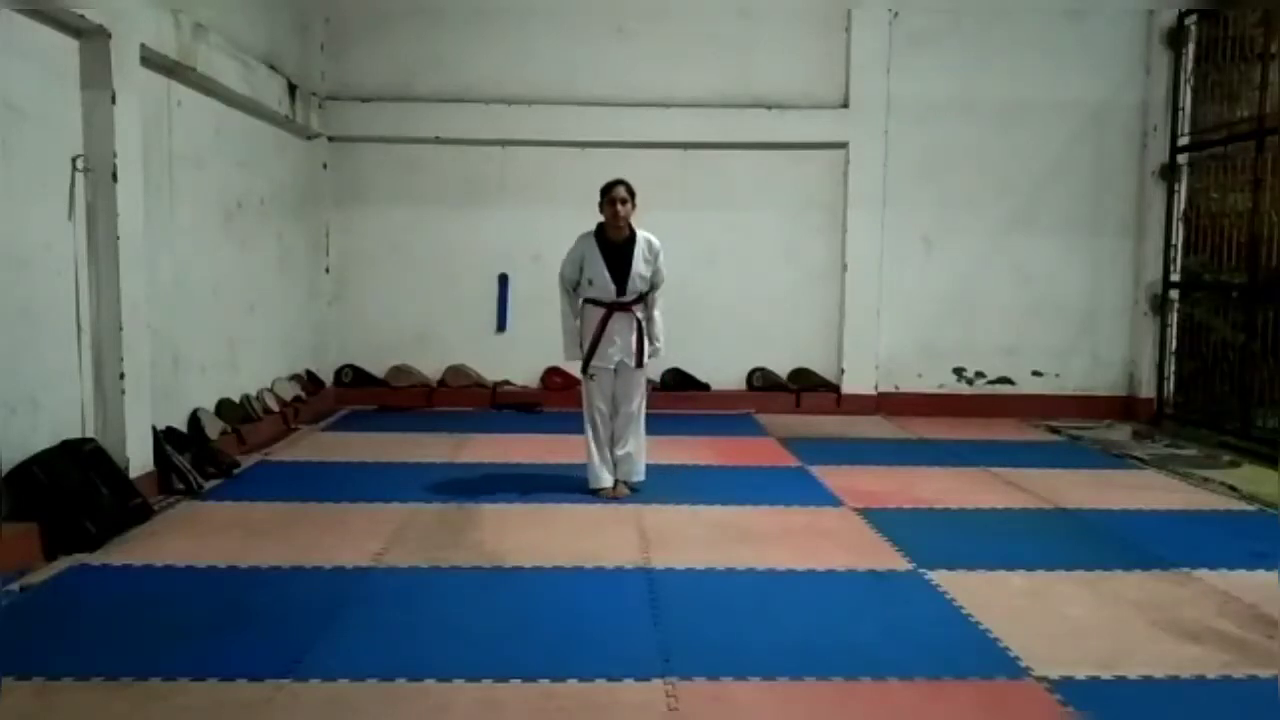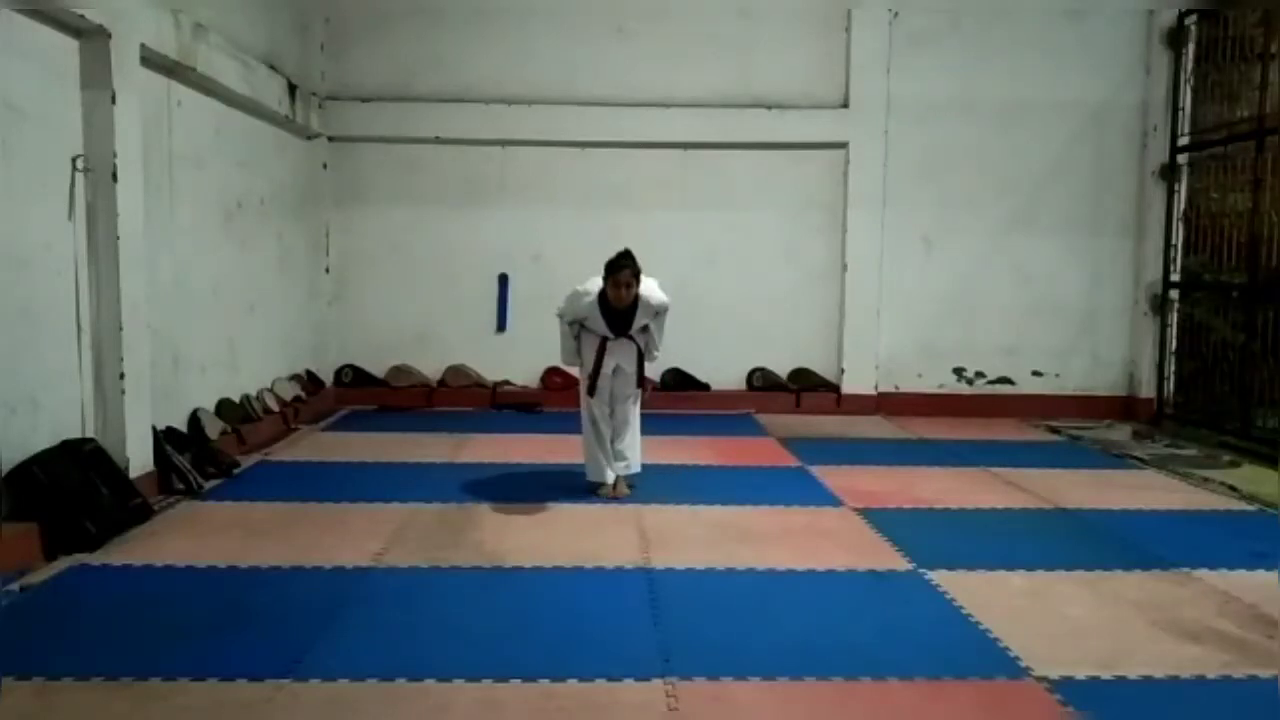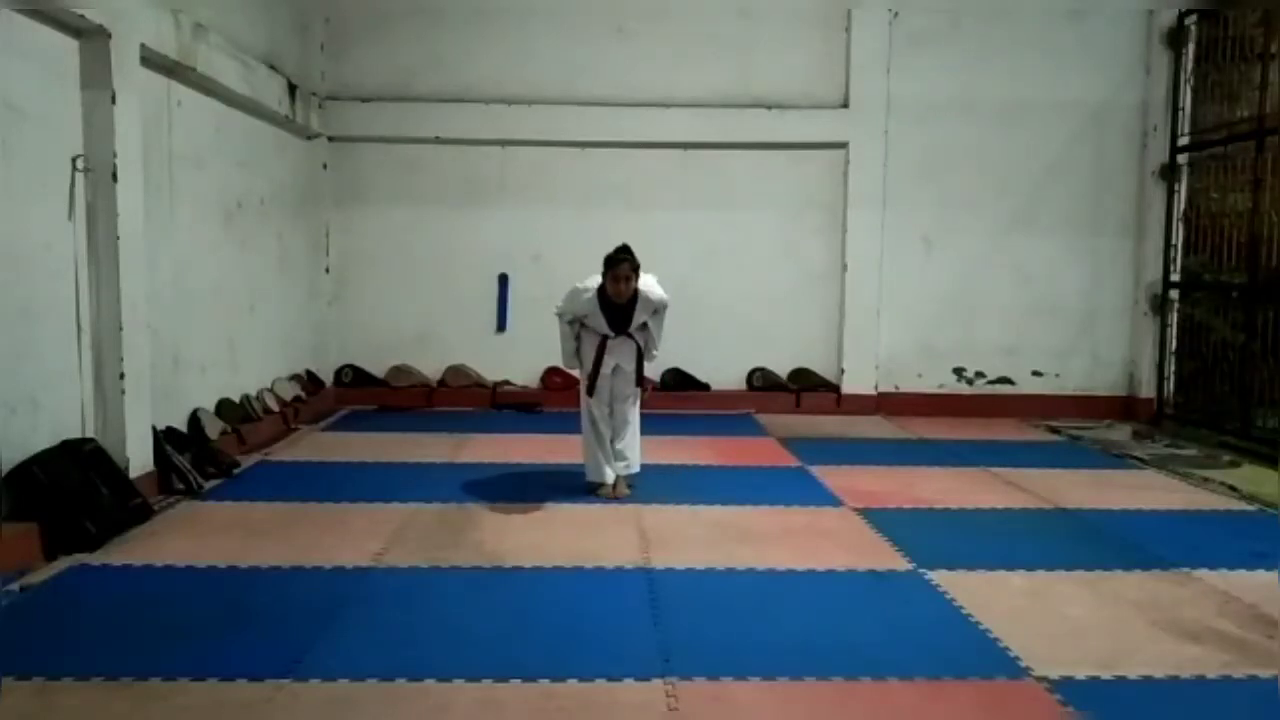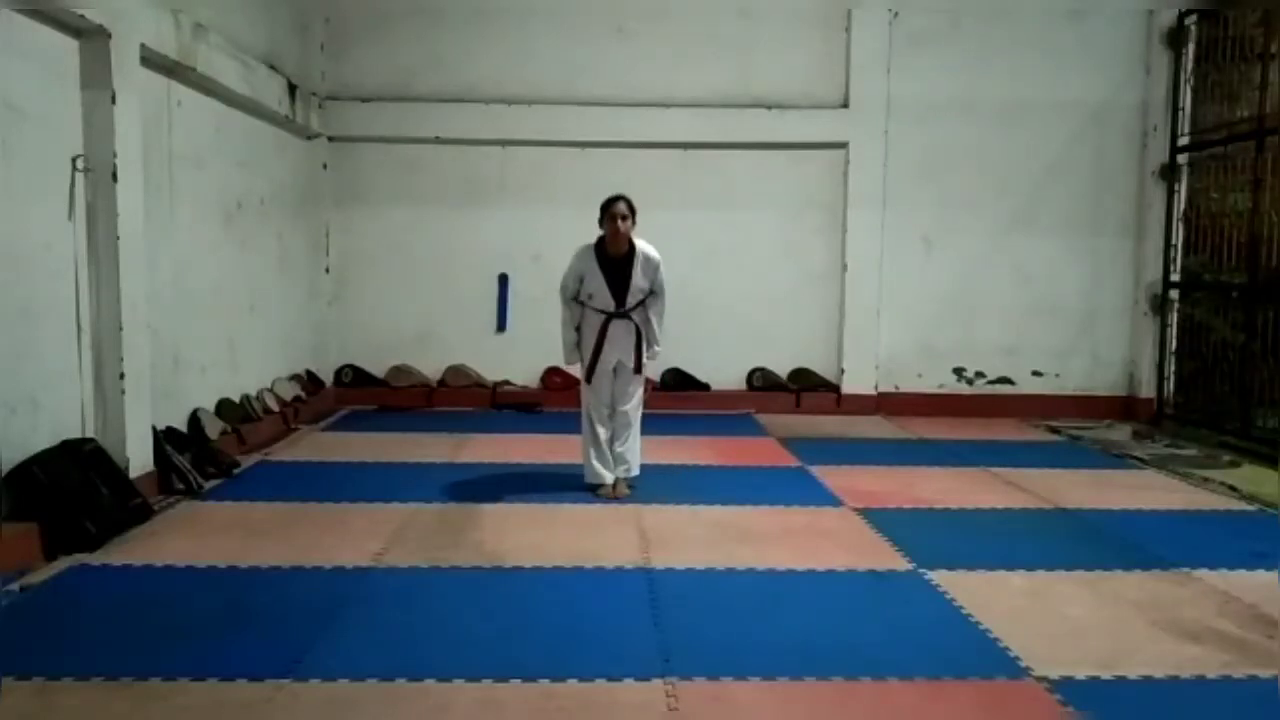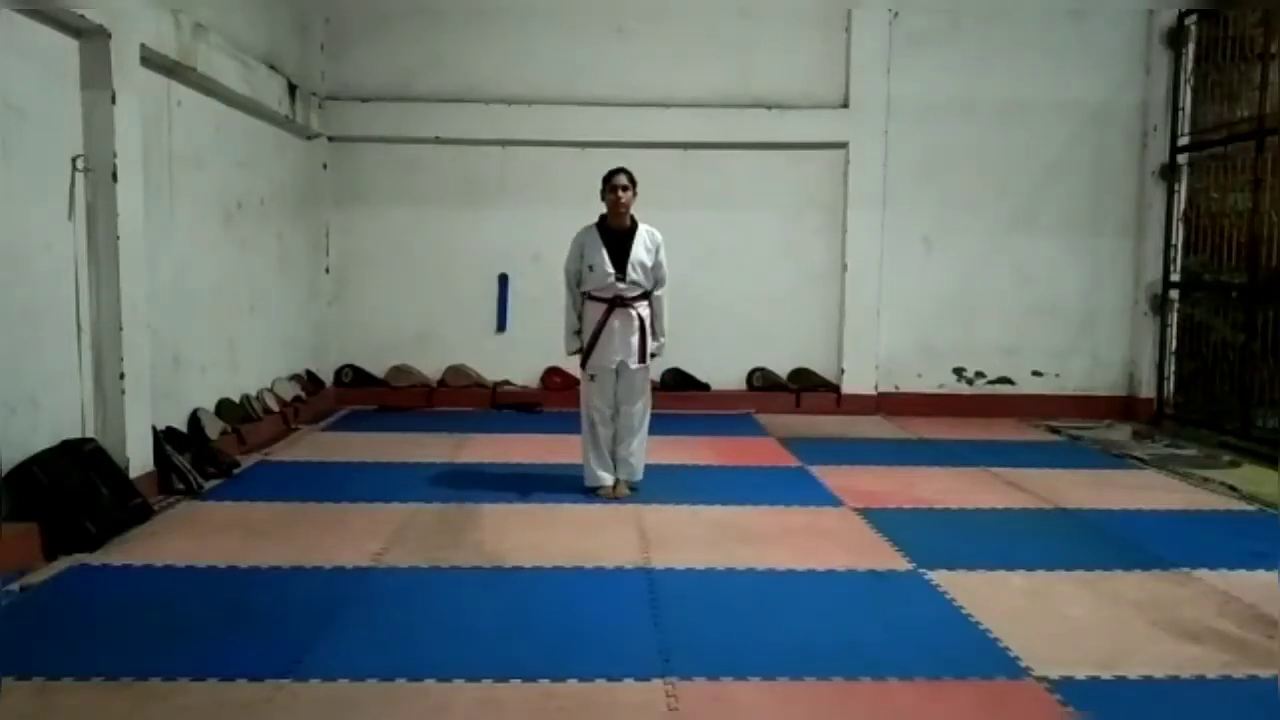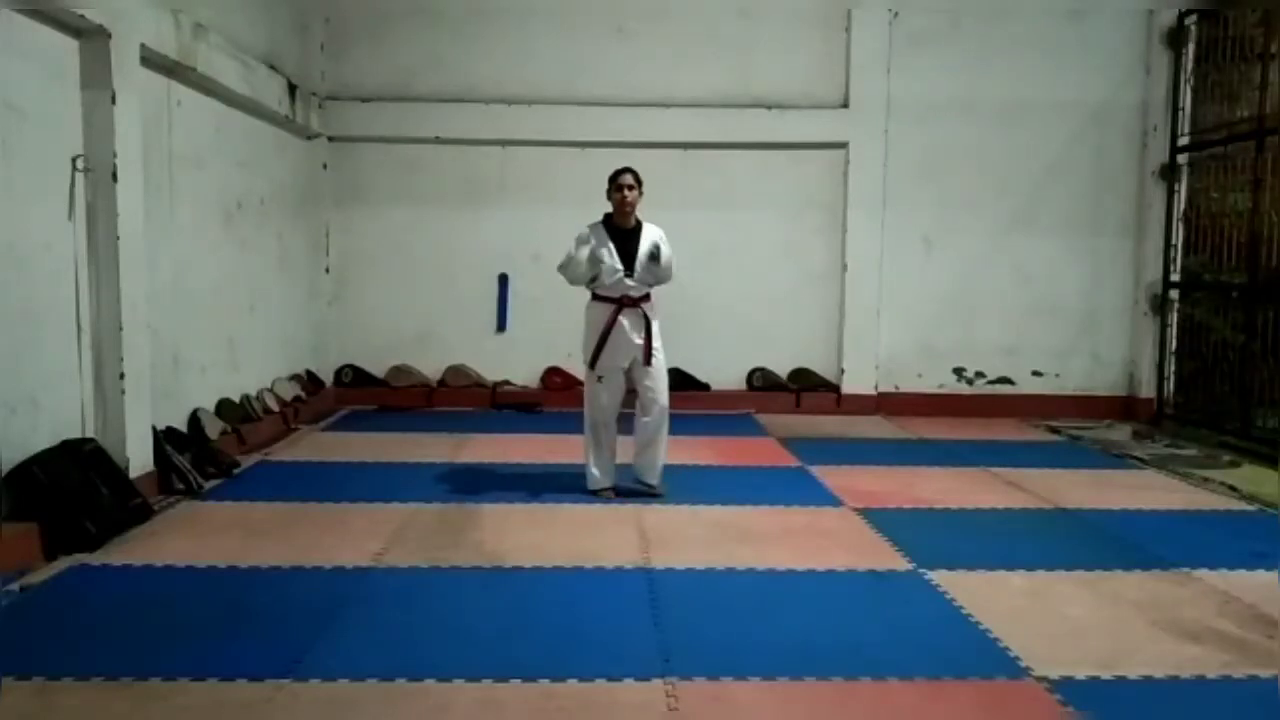
dt=0.4s
person 1, frame 1
left shoulder: (649, 245)
right shoulder: (584, 245)
left elbow: (655, 289)
right elbow: (567, 287)
left wrist: (654, 334)
right wrist: (574, 339)
left hip: (633, 330)
right hip: (597, 331)
left knee: (631, 405)
right knee: (598, 407)
left ankle: (625, 474)
right ankle: (603, 477)
person 1, frame 2
left shoulder: (652, 299)
right shoulder: (585, 298)
left elbow: (662, 310)
right elbow: (565, 316)
left wrist: (651, 346)
right wrist: (573, 354)
left hip: (630, 347)
right hip: (595, 347)
left knee: (626, 407)
right knee: (597, 408)
left ankle: (621, 474)
right ankle: (604, 475)
person 1, frame 3
left shoulder: (652, 294)
right shoulder: (584, 295)
left elbow: (660, 311)
right elbow: (564, 317)
left wrist: (650, 346)
right wrist: (572, 355)
left hip: (630, 345)
right hip: (595, 345)
left knee: (626, 406)
right knee: (597, 407)
left ankle: (622, 474)
right ankle: (604, 476)
person 1, frame 4
left shoulder: (649, 257)
right shoulder: (584, 258)
left elbow: (656, 297)
right elbow: (569, 300)
left wrist: (652, 341)
right wrist: (572, 347)
left hip: (631, 332)
right hip: (596, 332)
left knee: (627, 406)
right knee: (597, 406)
left ankle: (622, 474)
right ankle: (603, 475)
person 1, frame 5
left shoulder: (650, 237)
right shoulder: (586, 237)
left elbow: (660, 286)
right elbow: (572, 286)
left wrist: (659, 335)
right wrist: (572, 334)
left hip: (636, 325)
right hip: (598, 324)
left knee: (634, 406)
right knee: (598, 407)
left ankle: (625, 475)
right ankle: (601, 476)
person 1, frame 6
left shoulder: (653, 234)
right shoulder: (593, 233)
left elbow: (663, 276)
right elbow: (568, 273)
left wrist: (659, 263)
right wrist: (586, 258)
left hip: (644, 321)
right hip: (605, 322)
left knee: (655, 402)
right knee: (602, 405)
left ankle: (648, 473)
right ankle: (601, 478)
